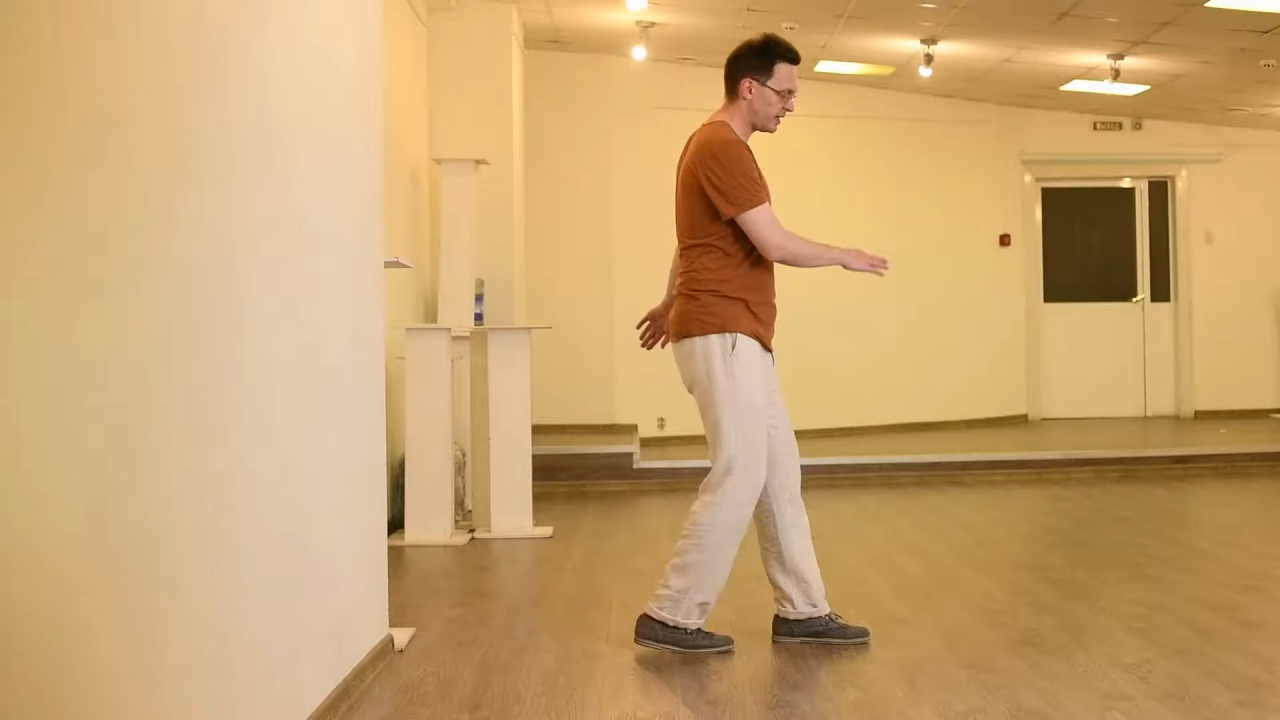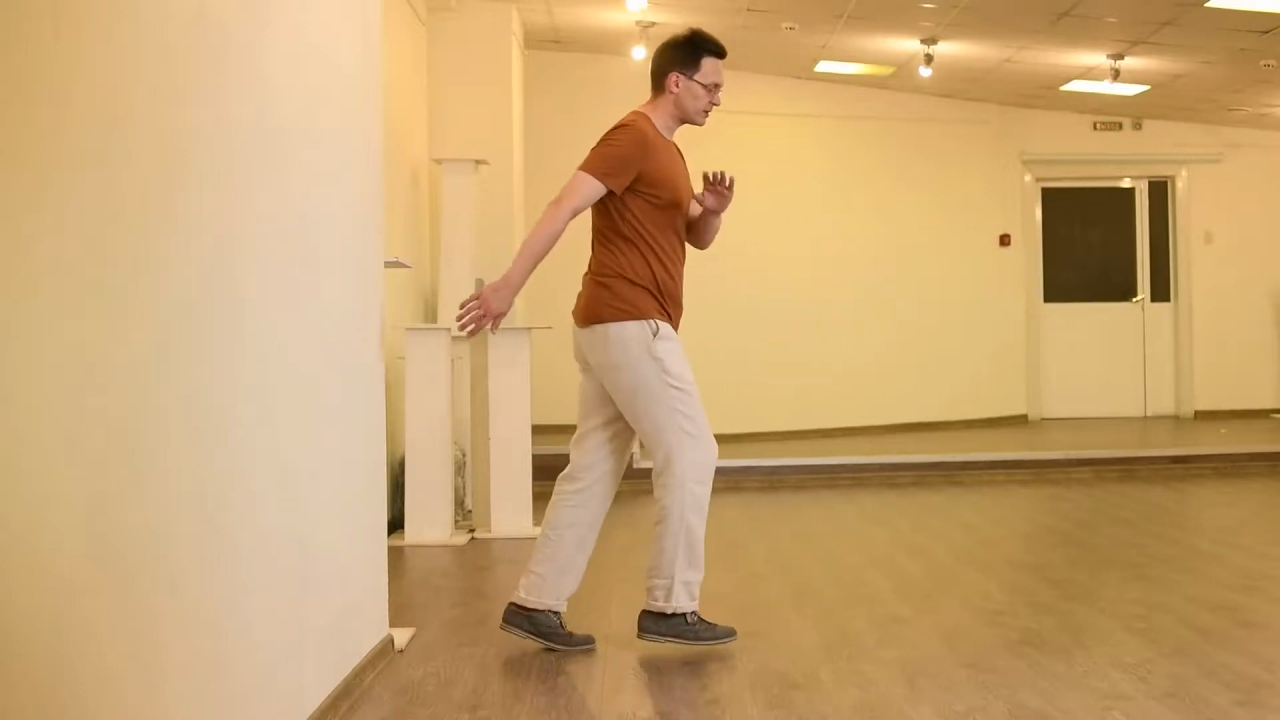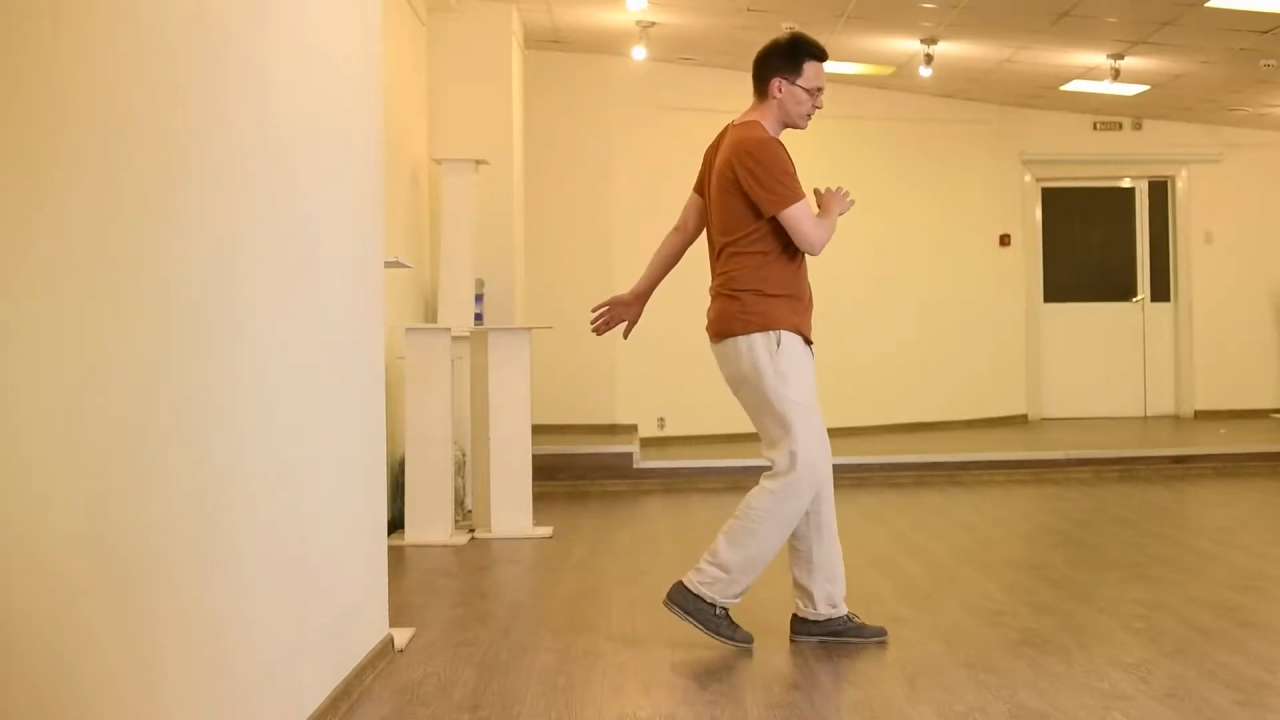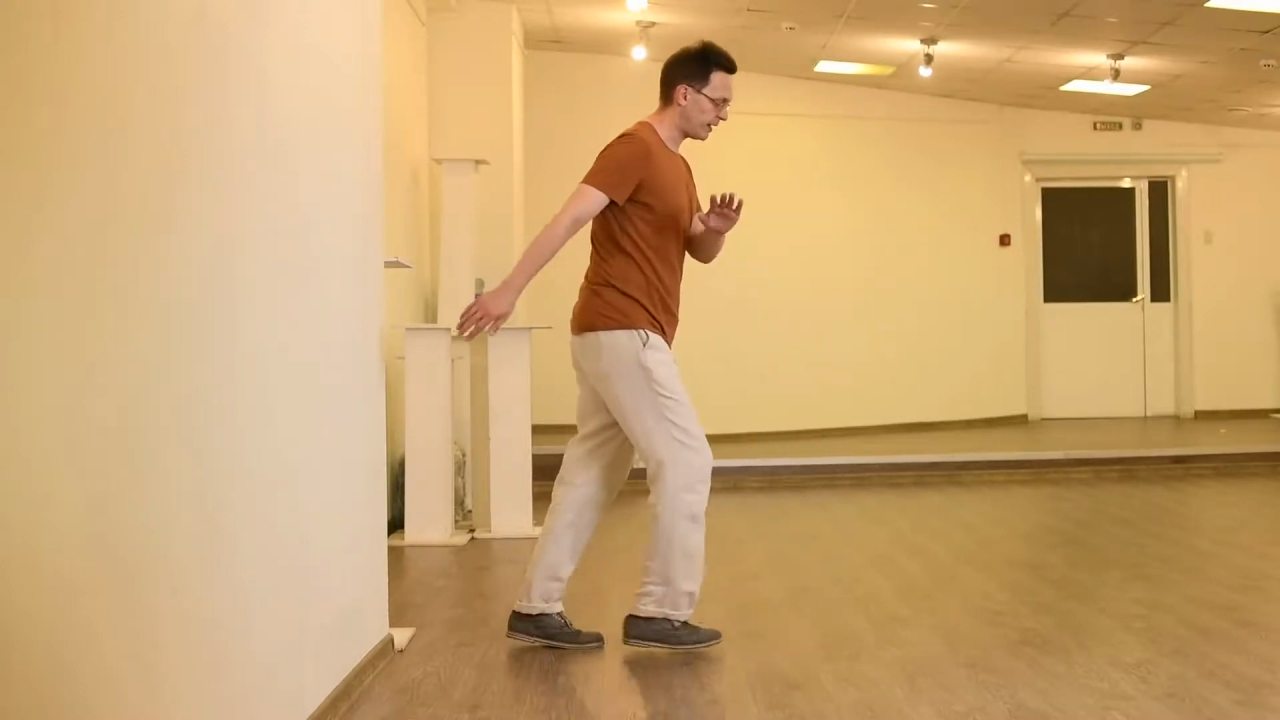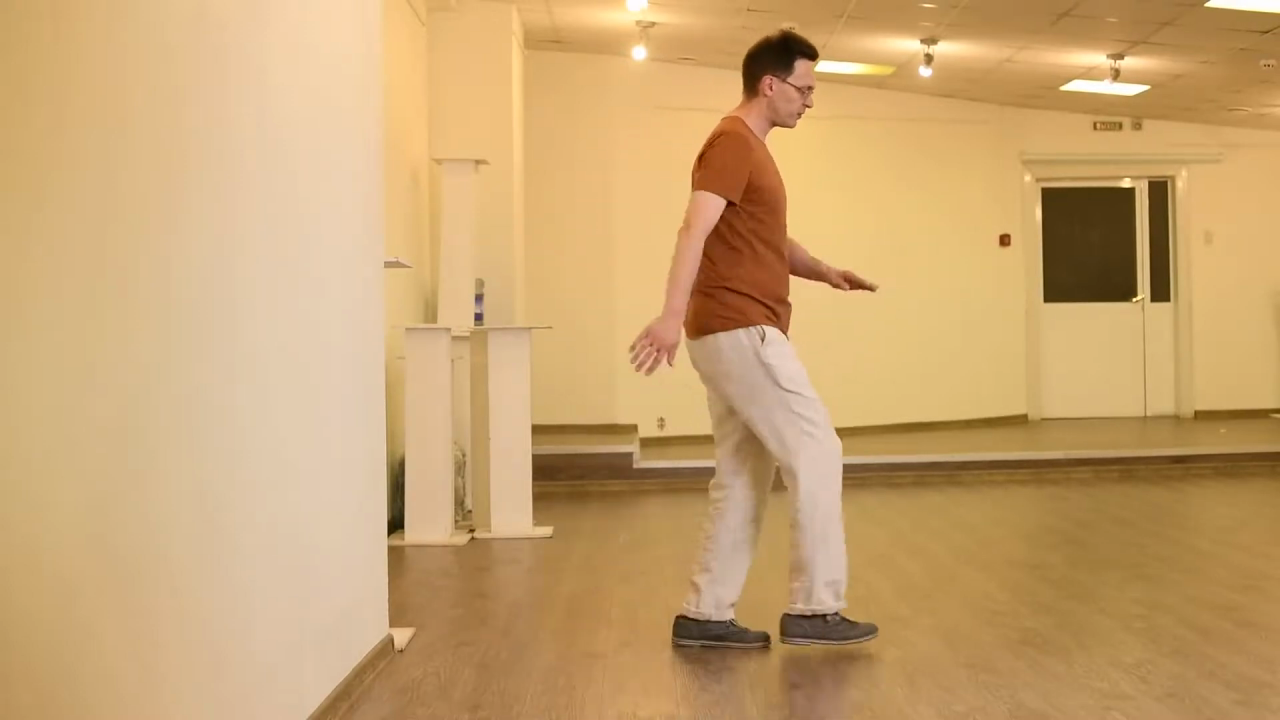
dt=1s
person 1, frame 1
left shoulder: (716, 146)
right shoulder: (723, 148)
left elbow: (714, 244)
right elbow: (772, 243)
left wrist: (671, 303)
right wrist: (846, 256)
left hip: (731, 338)
right hip: (722, 337)
left knee: (778, 474)
right knee: (739, 476)
left ankle: (803, 611)
right ankle: (671, 616)
person 1, frame 2
left shoulder: (667, 152)
right shoulder: (629, 139)
left elbow: (695, 236)
right elbow: (562, 209)
left wrist: (711, 209)
right wrist: (508, 284)
left hip: (614, 327)
right hip: (628, 326)
left knee: (592, 470)
right knee: (691, 452)
left ankle: (536, 605)
right ankle: (671, 607)
person 1, frame 3
left shoulder: (731, 143)
right shoulder: (759, 148)
left elbow: (684, 227)
right elbow: (811, 239)
left wrist: (639, 295)
right wrist: (832, 209)
left hip: (766, 334)
right hip: (762, 335)
left knee: (812, 470)
right knee: (798, 470)
left ankle: (821, 610)
right ankle: (706, 589)
person 1, frame 4
left shoulder: (674, 164)
right shoulder: (634, 149)
left elbow: (699, 250)
right elbow: (565, 222)
left wrist: (716, 227)
right wrist: (507, 290)
left hip: (628, 338)
right hip: (622, 337)
left knee: (593, 475)
right knee: (686, 462)
left ankle: (536, 608)
right ankle: (660, 609)
person 1, frame 5
left shoulder: (751, 149)
right shoulder: (732, 142)
left elbow: (769, 247)
right elbow: (696, 230)
left wrist: (827, 273)
right wrist: (671, 314)
left hip: (736, 334)
right hip: (740, 333)
left knee: (743, 475)
right knee: (815, 453)
left ankle: (705, 613)
right ankle: (813, 606)
